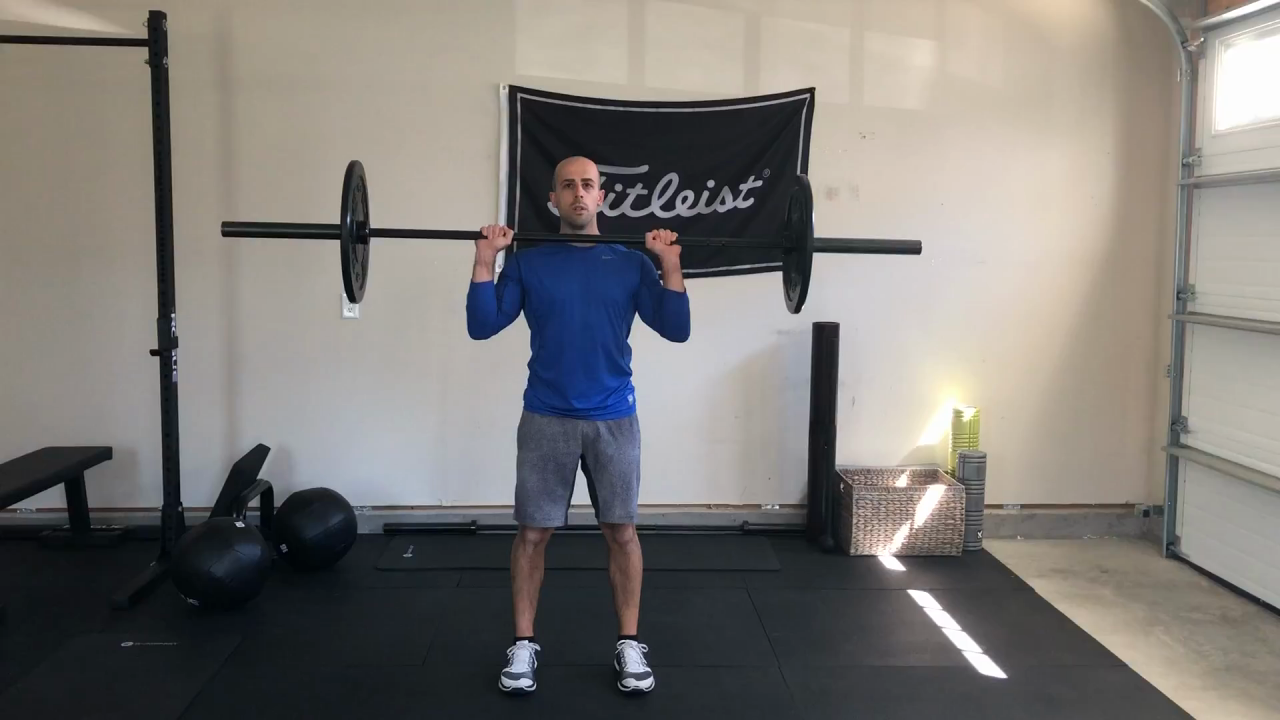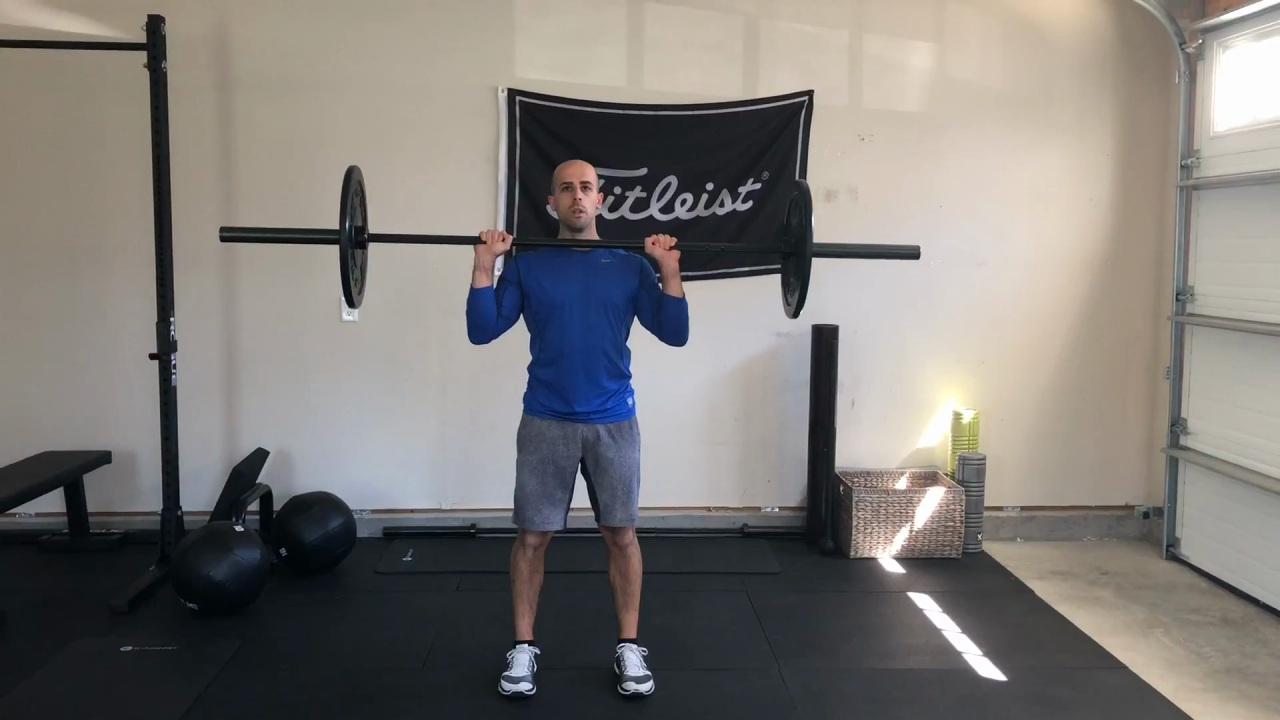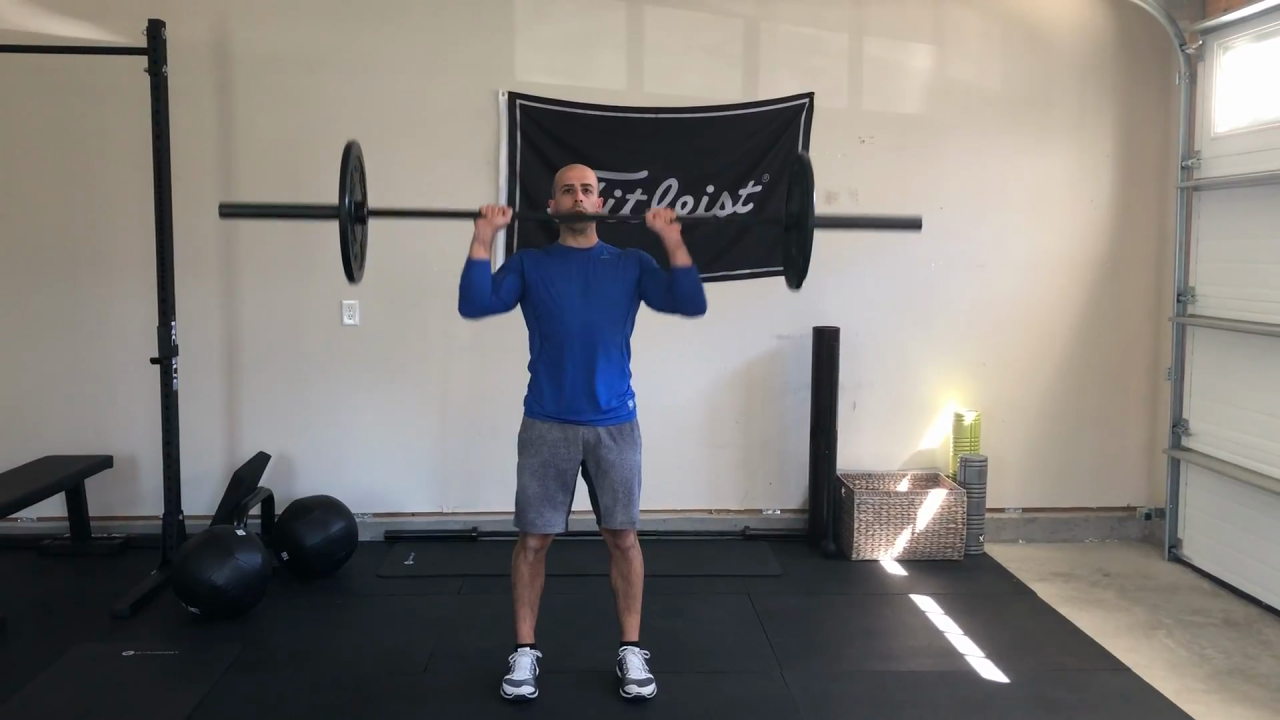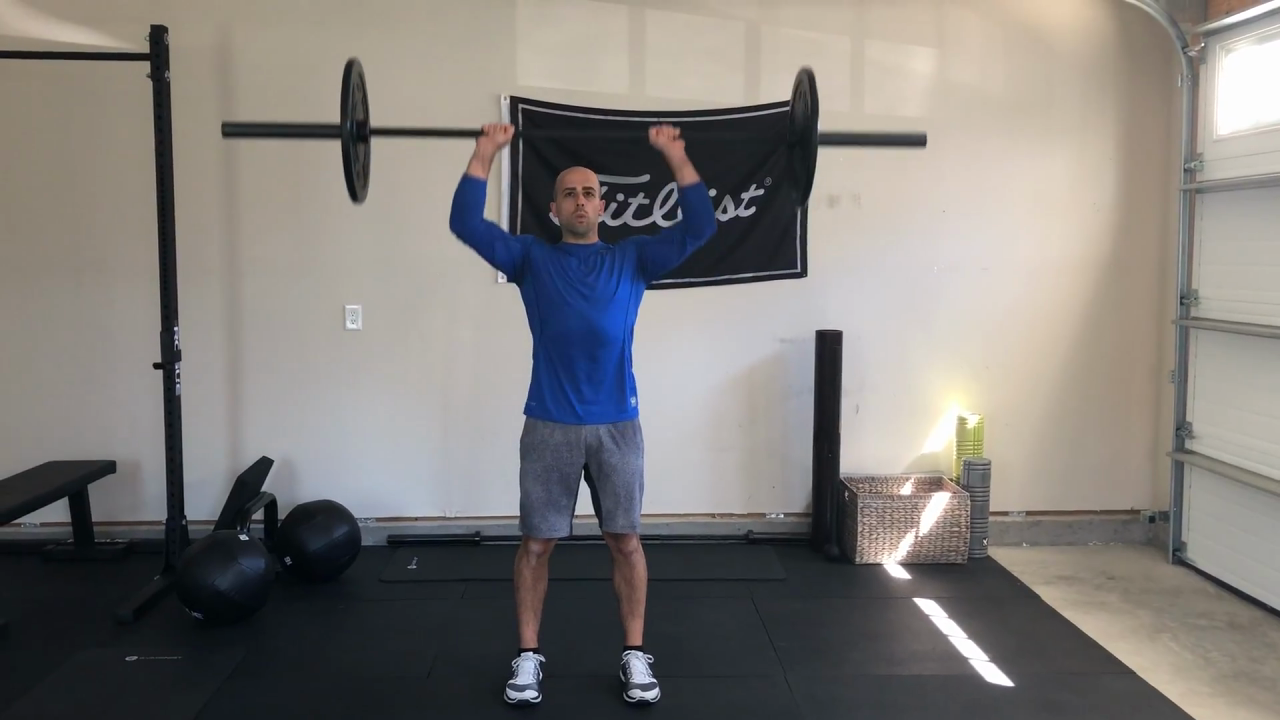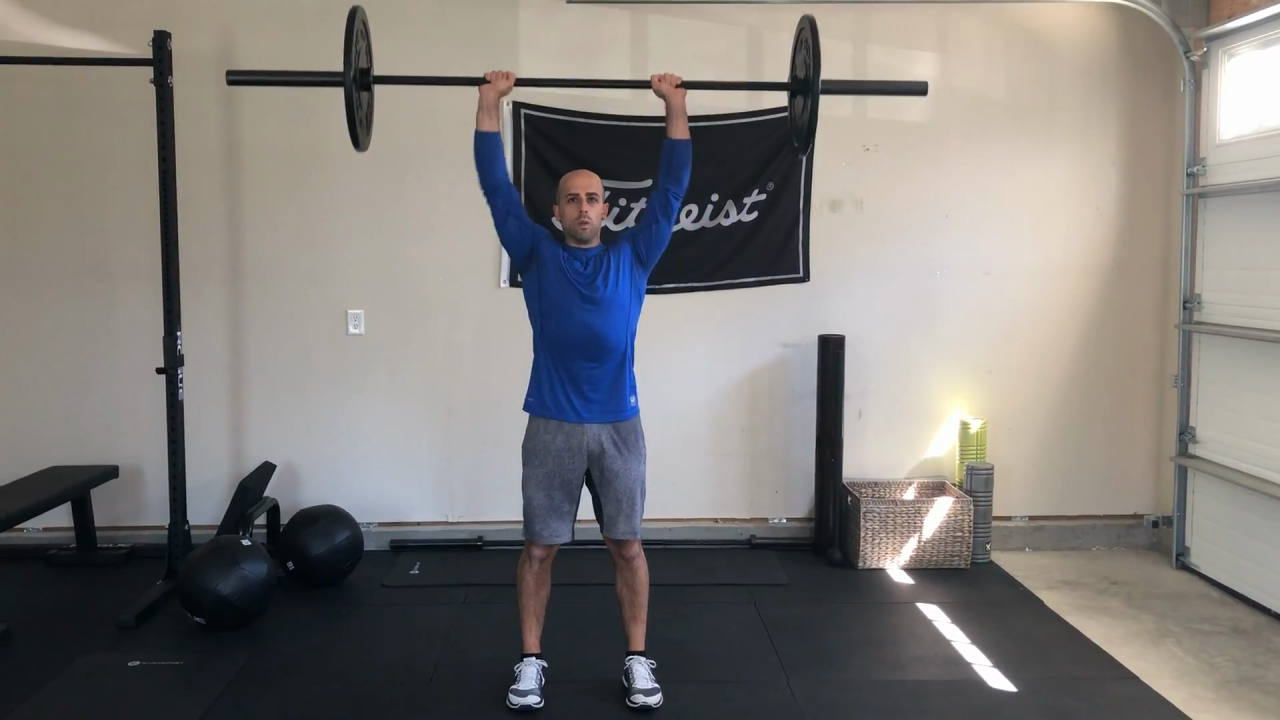
dt=0.3s
person 1, frame 1
left shoulder: (631, 263)
right shoulder: (528, 262)
left elbow: (677, 329)
right elbow: (481, 326)
left wrist: (670, 265)
right wrist: (484, 261)
left hip: (614, 419)
right hip: (545, 418)
left knee: (621, 531)
right knee: (533, 532)
left ankle: (628, 645)
right ankle: (523, 645)
person 1, frame 2
left shoulder: (631, 267)
right shoulder: (527, 266)
left elbow: (676, 334)
right elbow: (481, 331)
left wrist: (669, 270)
right wrist: (483, 266)
left hip: (614, 422)
right hip: (545, 422)
left knee: (621, 535)
right knee: (532, 536)
left ankle: (629, 648)
right ankle: (523, 648)
person 1, frame 3
left shoulder: (630, 264)
right shoulder: (529, 264)
left elbow: (691, 303)
right elbow: (473, 303)
left wrist: (673, 239)
right wrist: (483, 238)
left hip: (615, 423)
right hip: (545, 423)
left knee: (622, 536)
right knee: (533, 539)
left ankle: (631, 651)
right ankle: (524, 652)
person 1, frame 4
left shoulder: (633, 257)
right shoulder: (531, 257)
left elbow: (700, 227)
right elbow: (465, 224)
left wrist: (676, 157)
right wrist: (484, 154)
left hip: (617, 425)
right hip: (549, 426)
left knee: (625, 540)
right knee: (536, 543)
left ankle: (634, 654)
right ankle: (528, 656)
person 1, frame 5
left shoulder: (633, 255)
right shoulder: (535, 254)
left elbow: (672, 183)
right elbow: (496, 180)
left wrist: (675, 106)
right wrist: (489, 101)
left hip: (620, 427)
right hip: (551, 428)
left knee: (627, 546)
right knee: (538, 549)
left ankle: (638, 660)
right ankle: (530, 661)
